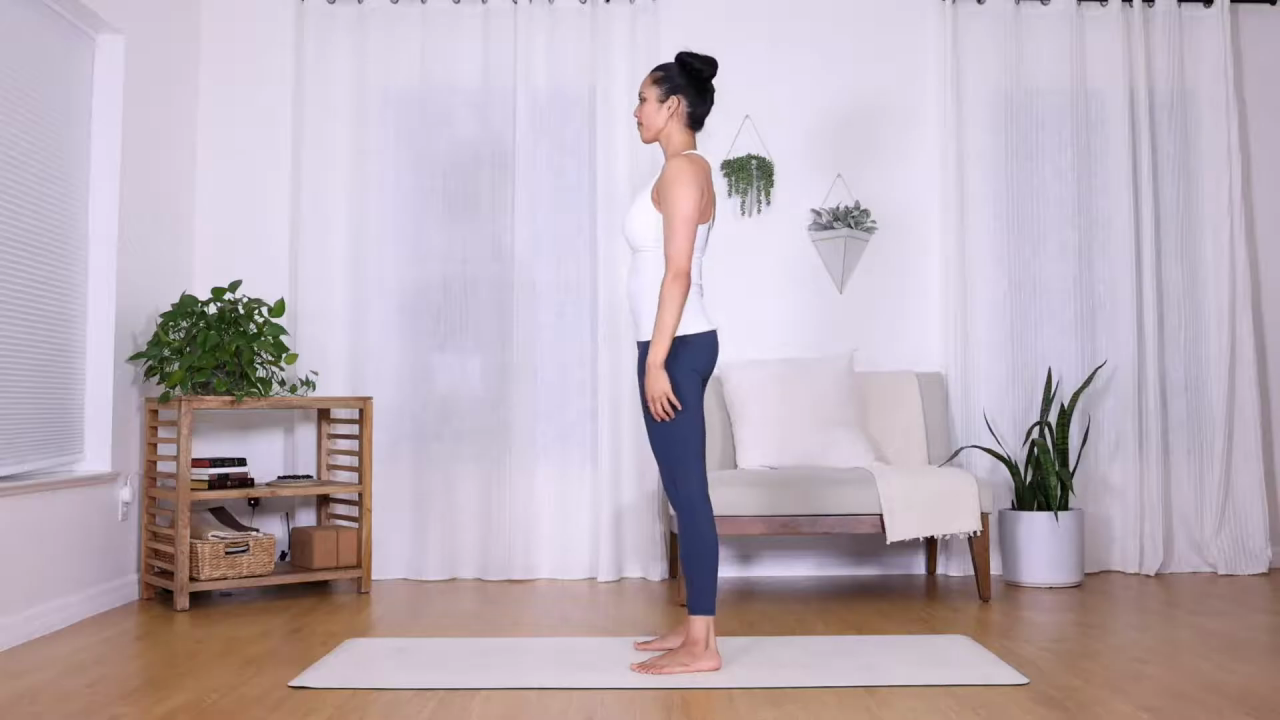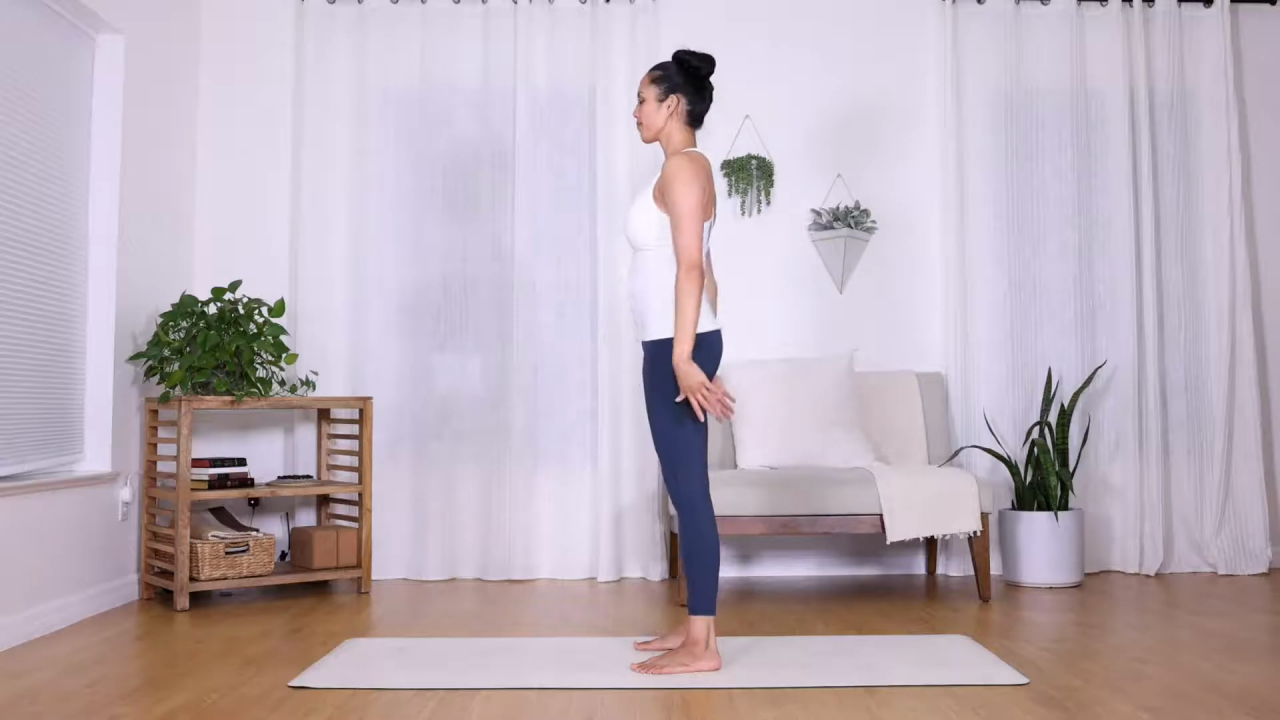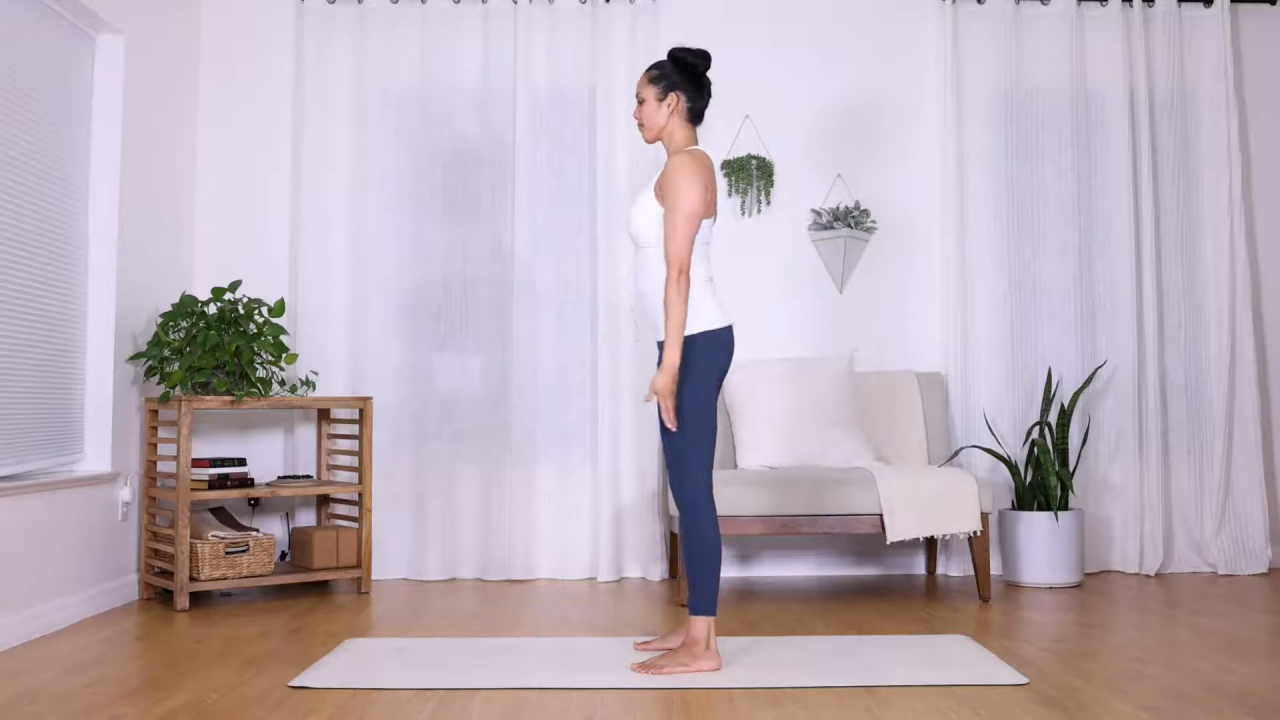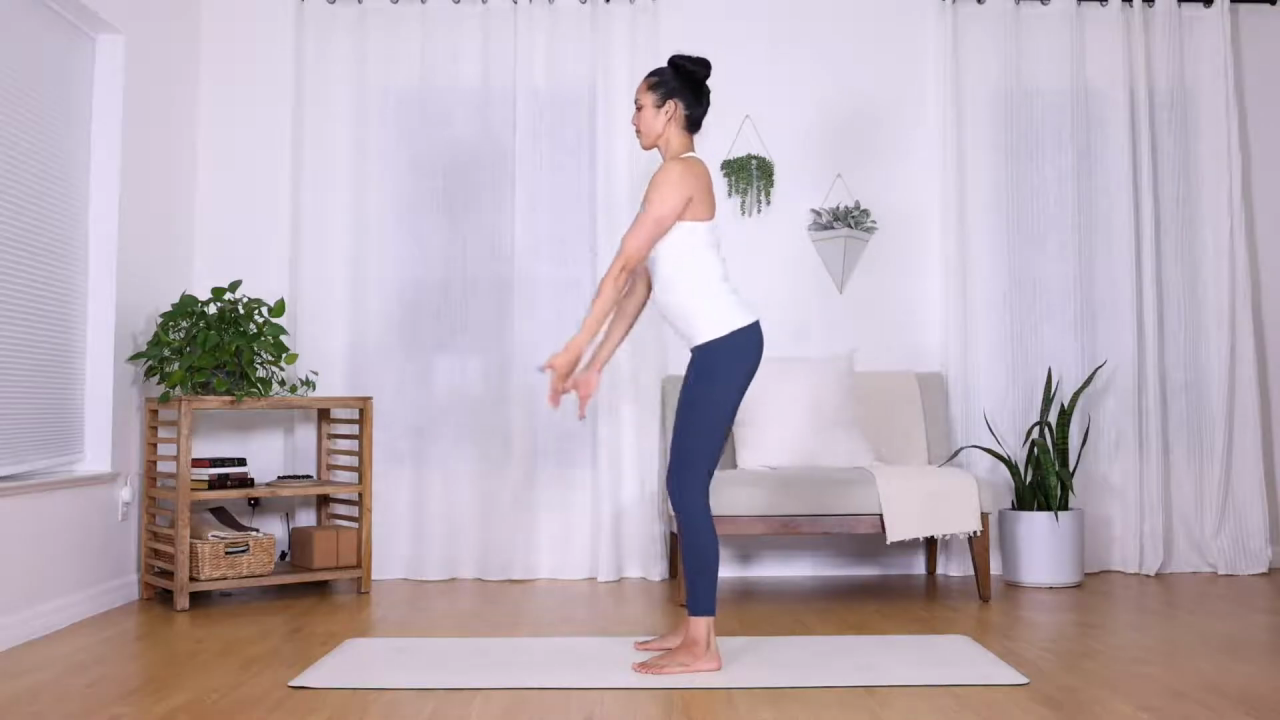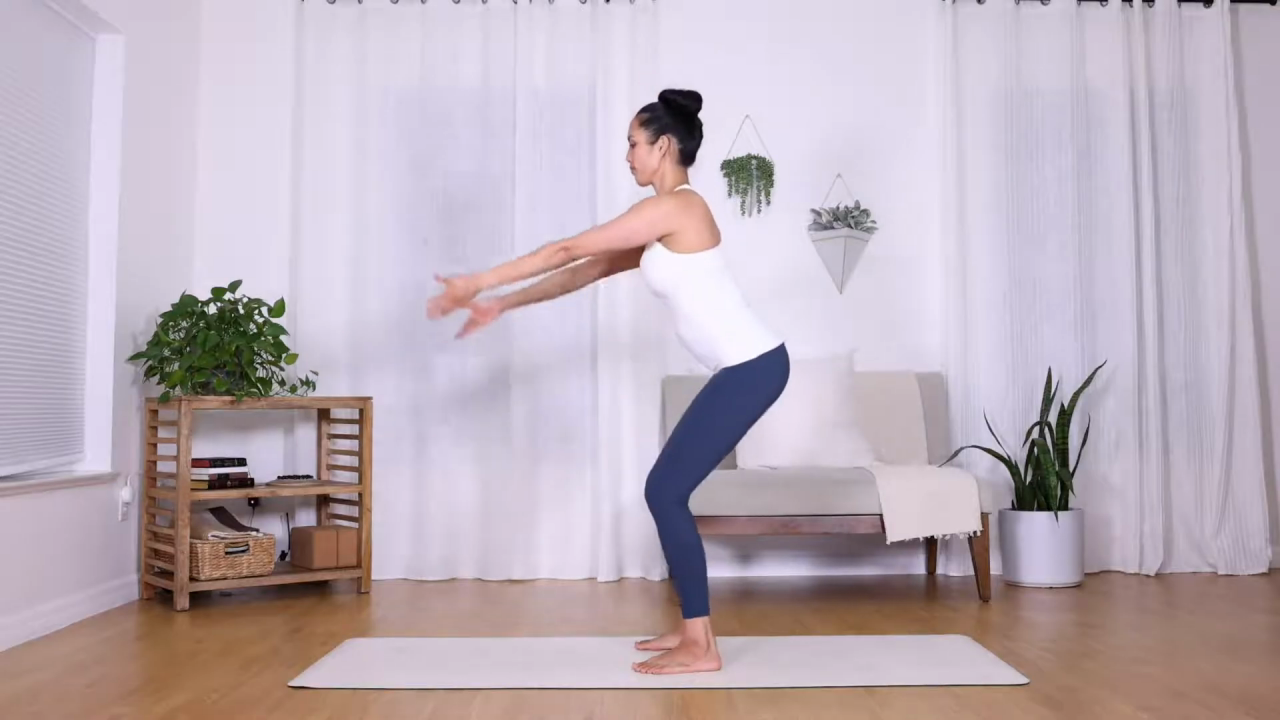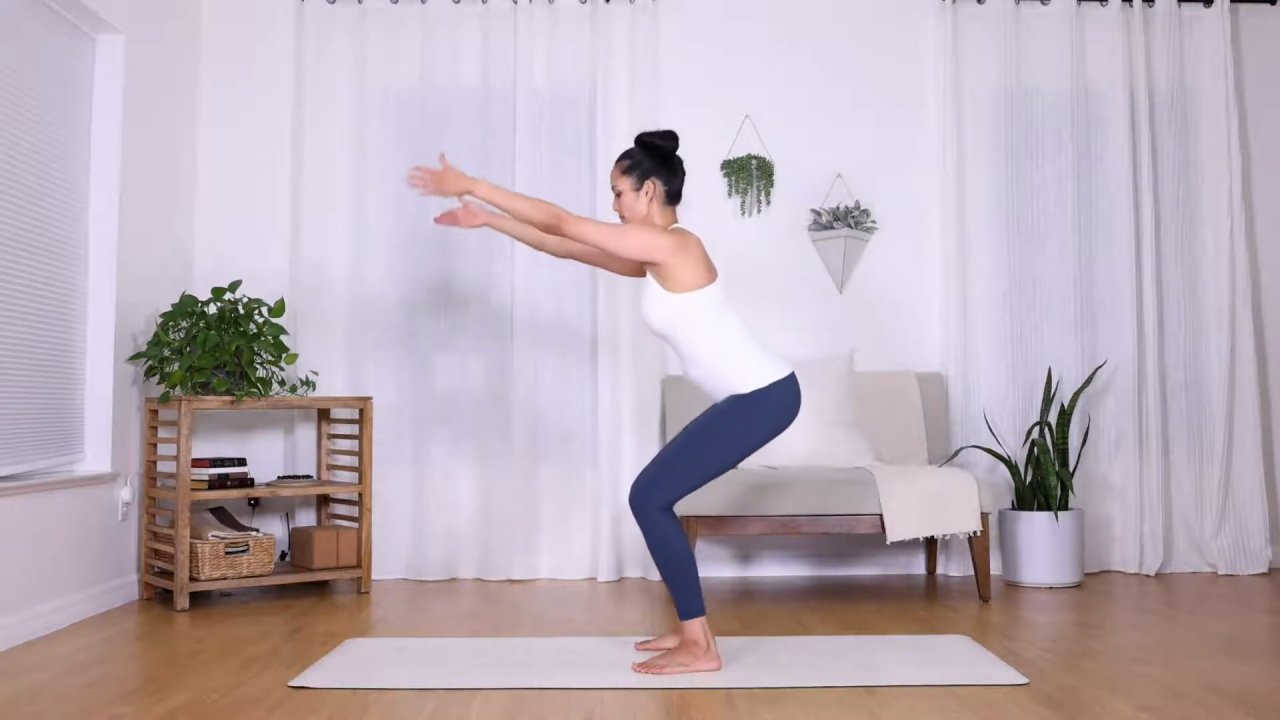
dt=0.4s
person 1, frame 1
left shoulder: (682, 169)
right shoulder: (683, 171)
left elbow: (677, 275)
left wrist: (655, 362)
left hip: (676, 348)
right hip: (675, 346)
left knee: (688, 493)
right knee: (683, 492)
left ankle: (701, 645)
right ankle: (693, 627)
person 1, frame 2
left shoulder: (682, 167)
right shoulder: (683, 170)
left elbow: (689, 267)
left wrist: (683, 355)
left hip: (676, 348)
right hip: (676, 346)
left knee: (688, 492)
right knee: (684, 491)
left ankle: (701, 645)
right ankle: (693, 627)
person 1, frame 3
left shoulder: (685, 165)
right shoulder: (683, 168)
left elbow: (678, 271)
left wrist: (671, 361)
left hip: (692, 343)
right hip: (690, 343)
left knee: (692, 491)
right knee: (687, 490)
left ankle: (701, 646)
right ankle: (694, 628)
person 1, frame 4
left shoulder: (677, 172)
right shoulder: (680, 175)
left elbow: (624, 267)
right elbow: (643, 283)
left wrist: (575, 346)
right wrist: (596, 361)
left hip: (724, 345)
right hip: (720, 345)
left knee: (687, 489)
right knee: (686, 488)
left ankle: (701, 646)
right ankle: (694, 629)
person 1, frame 5
left shoulder: (672, 207)
right shoulder: (672, 213)
left elbow: (571, 251)
right elbow: (591, 269)
left wrist: (481, 282)
right wrist: (505, 303)
left hip: (749, 368)
right hip: (745, 367)
left knee: (666, 493)
right knee: (667, 492)
left ankle: (699, 647)
right ankle: (693, 629)
person 1, frame 6
left shoulder: (669, 245)
right shoulder: (658, 256)
left elbow: (561, 223)
right elbow: (569, 245)
left wrist: (470, 185)
right wrist: (488, 218)
left hip: (762, 397)
right hip: (754, 395)
left knee: (649, 498)
right knee: (652, 498)
left ankle: (699, 647)
right ankle: (690, 630)
